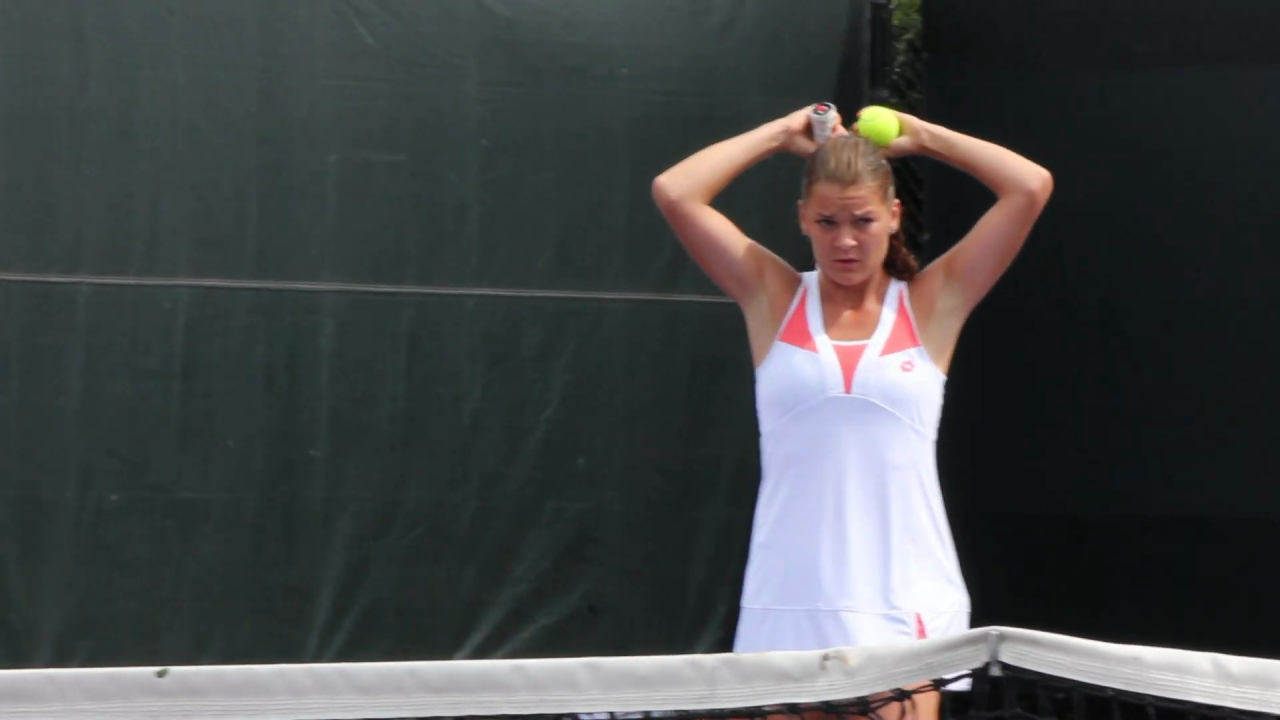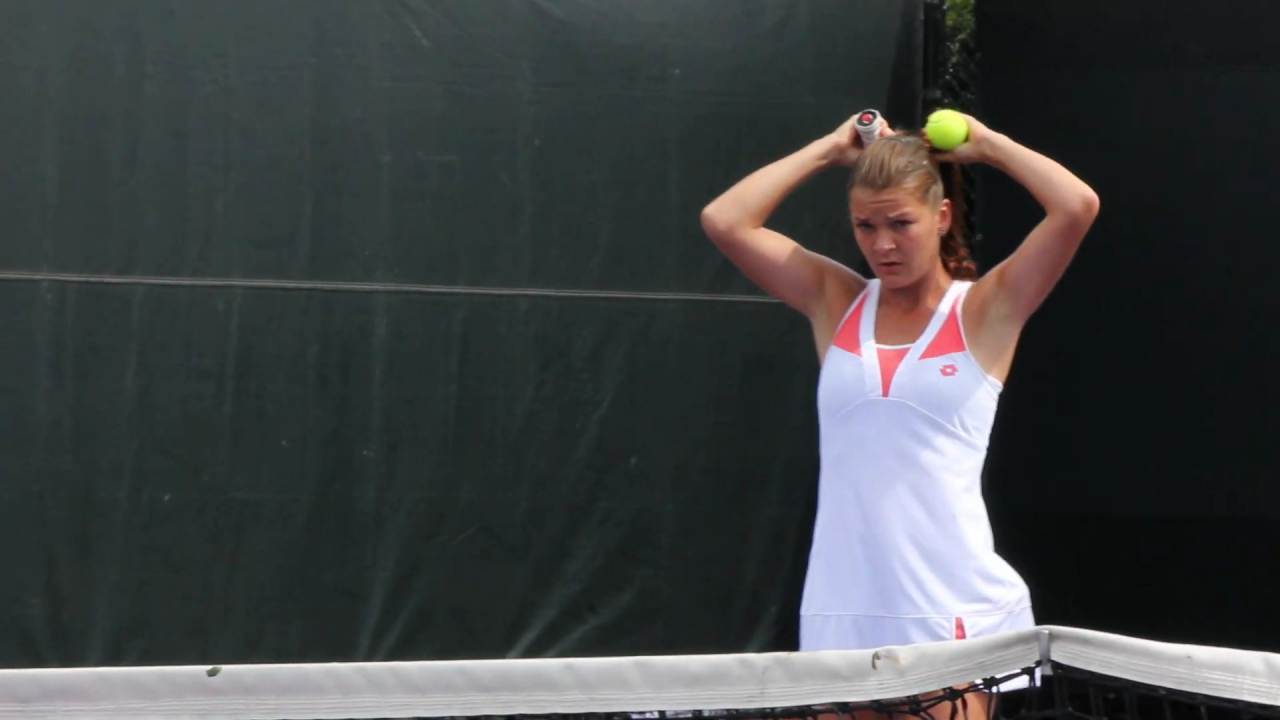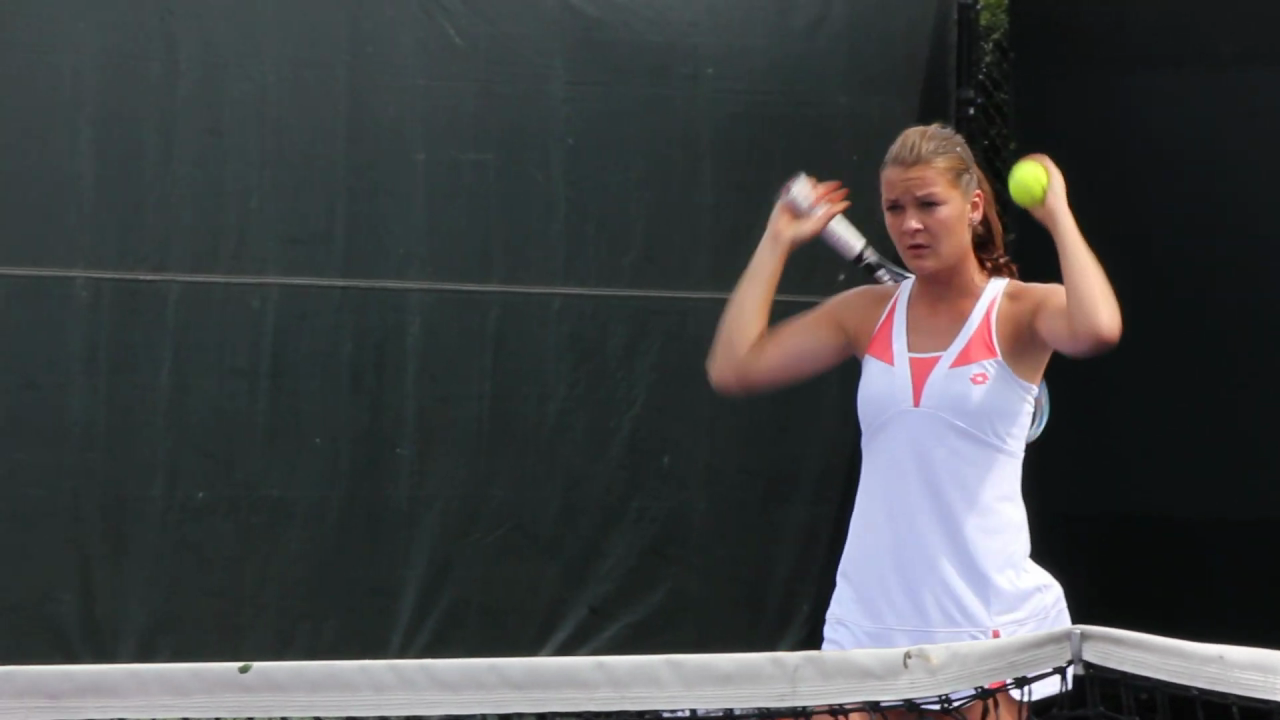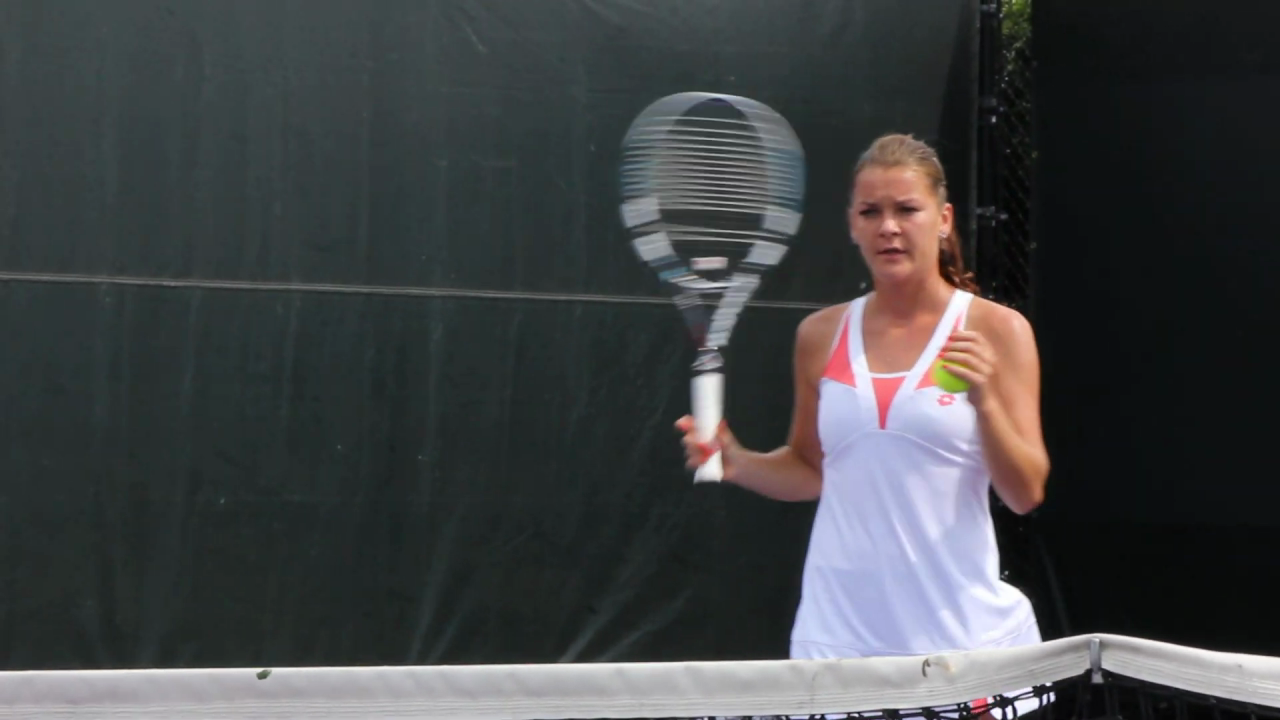
dt=0.4s
person 1, frame 1
left shoulder: (930, 305)
right shoulder: (773, 298)
left elbow: (1032, 186)
right elbow: (673, 192)
left wrist: (920, 136)
right wrist: (783, 133)
left hip: (902, 608)
right hip: (790, 604)
person 1, frame 2
left shoulder: (987, 311)
right shoulder: (836, 301)
left elbow: (1077, 206)
right elbow: (723, 221)
left wrist: (987, 143)
right wrist: (832, 148)
left hip: (952, 612)
right hip: (843, 609)
person 1, frame 3
left shoulder: (1021, 312)
right shoulder: (867, 312)
left elbow: (1098, 330)
right elbow: (731, 371)
left wrist: (1058, 215)
right wrist: (779, 238)
left hip: (985, 617)
right hip: (867, 617)
person 1, frame 4
left shoulder: (998, 331)
right shoulder: (820, 333)
left elbow: (1026, 492)
left wrist: (985, 404)
right wrist: (732, 460)
left hip: (960, 637)
right hip: (837, 633)
